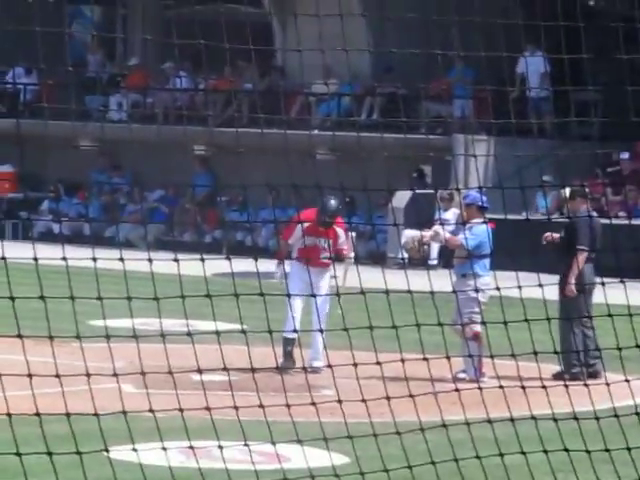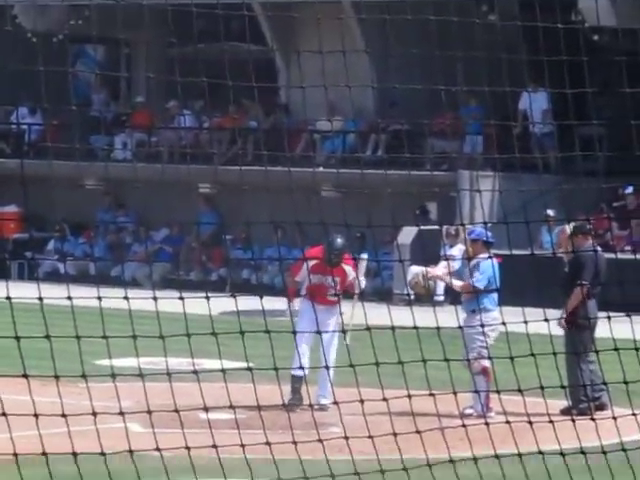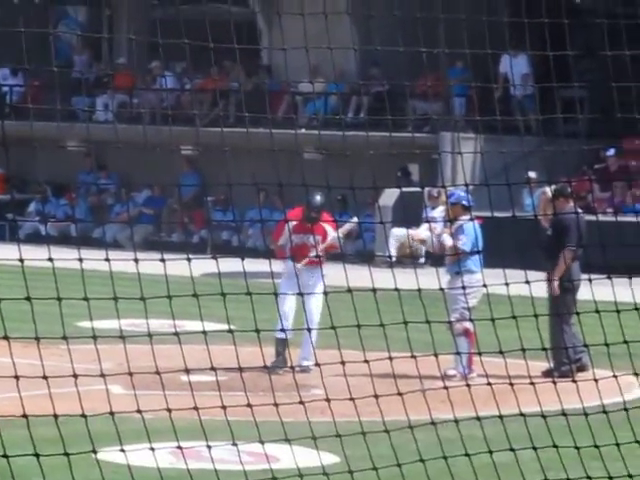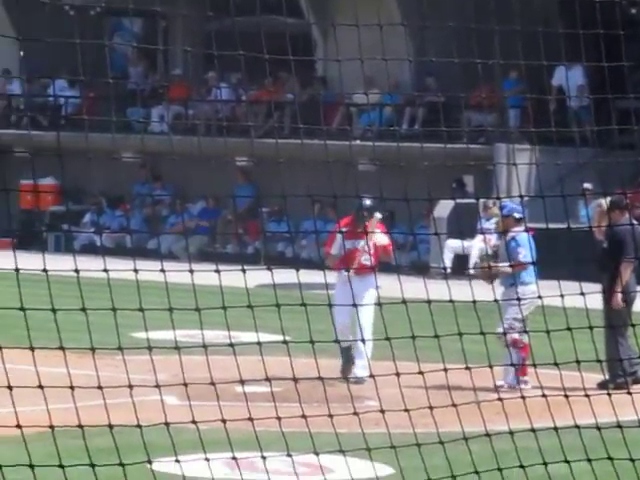
dt=0.4s
person 1, frame 1
left shoulder: (579, 220)
right shoulder: (592, 218)
left elbow: (581, 252)
left wrist: (570, 279)
right wrist: (556, 238)
left hip: (577, 277)
right hip: (586, 276)
left knee: (571, 322)
right knee: (585, 322)
left ankle: (574, 369)
right ankle: (593, 365)
person 1, frame 2
left shoulder: (584, 255)
right shoulder: (596, 253)
left elbow: (582, 288)
right elbow: (571, 260)
left wrist: (565, 312)
left hip: (579, 312)
right hip: (589, 310)
left knee: (577, 358)
right knee: (587, 356)
left ankle: (582, 404)
right ankle: (599, 398)
person 1, frame 3
left shoulder: (568, 219)
right shoulder: (571, 216)
left elbow: (568, 252)
right elbow: (547, 222)
left wrist: (554, 278)
left hip: (564, 275)
right hip: (567, 274)
left knee: (560, 320)
right knee: (564, 319)
left ankle: (564, 366)
right ankle: (580, 359)
person 1, frame 4
right shoulder: (618, 229)
right elbow: (601, 234)
left wrist: (617, 291)
left hip: (620, 288)
right hip: (615, 286)
left knee: (615, 332)
right knee: (618, 331)
left ankle: (619, 378)
person 2, frame 1
left shoulder: (479, 229)
right shoulder: (471, 227)
left elbow: (456, 243)
right elbow: (452, 240)
left wrist: (440, 233)
right wrist: (431, 235)
left hip: (475, 282)
right hip: (466, 281)
left knee: (471, 325)
right knee: (461, 324)
left ankle: (476, 371)
right ankle: (471, 368)
person 2, frame 2
left shoulder: (486, 264)
right shoulder: (476, 263)
left elbow: (471, 287)
right elbow: (460, 279)
left wrist: (449, 280)
right wrist: (438, 273)
left hip: (484, 317)
right hip: (475, 317)
left knee: (479, 361)
right knee: (474, 360)
left ankle: (482, 407)
right ankle: (480, 404)
person 2, frame 3
left shoulder: (467, 226)
right shoulder: (458, 225)
left elbow: (458, 251)
right elbow: (445, 249)
left wrist: (445, 236)
left hip: (467, 279)
right hip: (459, 279)
left knee: (460, 322)
right knee: (462, 322)
left ankle: (463, 369)
right ankle: (465, 366)
person 2, frame 4
left shoulder: (520, 237)
right shoulder: (510, 238)
left elbow: (523, 264)
left wrist: (499, 267)
right wrist: (495, 268)
left hip: (521, 291)
right hip: (514, 290)
left knee: (508, 332)
right knee: (518, 333)
left ankle: (512, 379)
right ankle: (521, 377)
person 3, frame 1
left shoulder: (339, 227)
right shoulder: (303, 220)
left elbow: (342, 250)
right elbow: (285, 242)
left wrist: (347, 255)
right wrist: (280, 264)
left hip: (323, 272)
right hip: (300, 268)
left knee: (321, 316)
right knee: (294, 310)
left ankle: (316, 361)
right ankle: (287, 356)
person 3, frame 2
left shoulder: (347, 265)
right shoulder: (310, 258)
left elbow: (351, 285)
right elbow: (293, 279)
left wrist: (359, 285)
right wrist: (290, 301)
left hip: (332, 310)
right hip: (309, 306)
left knee: (329, 354)
right knee: (302, 348)
left ankle: (324, 398)
right ankle: (295, 394)
person 3, frame 3
left shoulder: (328, 224)
right shoulder: (291, 219)
left elbow: (332, 248)
right elbow: (278, 244)
left wrist: (335, 242)
right wrist: (286, 261)
left hip: (315, 272)
right hip: (292, 269)
left knee: (313, 316)
right knee: (286, 311)
left ankle: (306, 360)
right ankle: (280, 356)
person 3, frame 4
left shoulder: (378, 228)
right shoulder: (342, 227)
left elbow: (388, 256)
right elbow: (330, 256)
left wrist: (380, 243)
right wrist: (341, 270)
left hip: (367, 280)
right hip: (345, 279)
left knee: (365, 324)
right knee: (341, 322)
left ankle: (361, 371)
right ankle: (347, 357)
